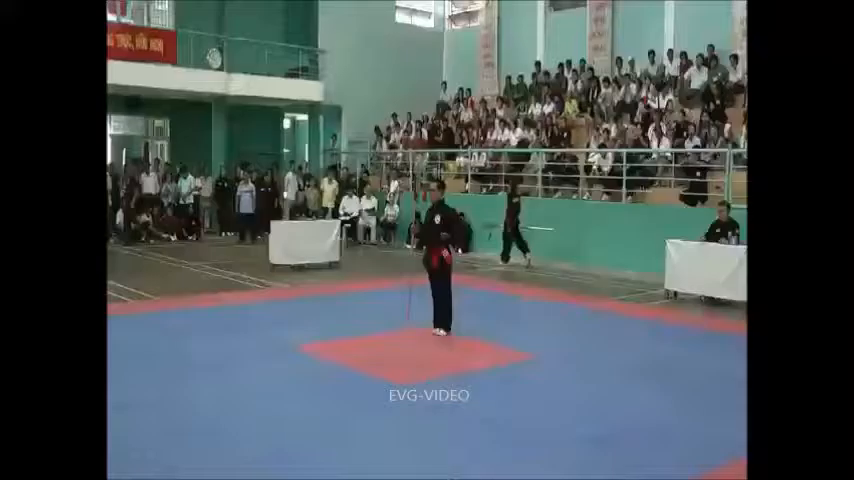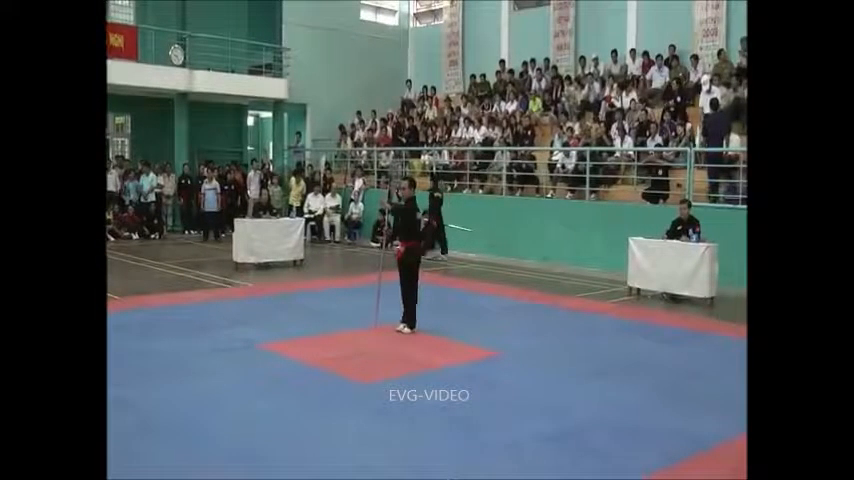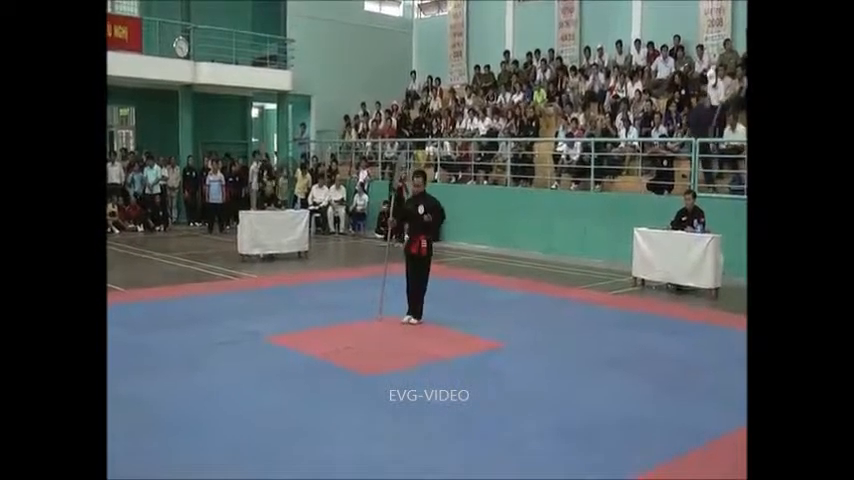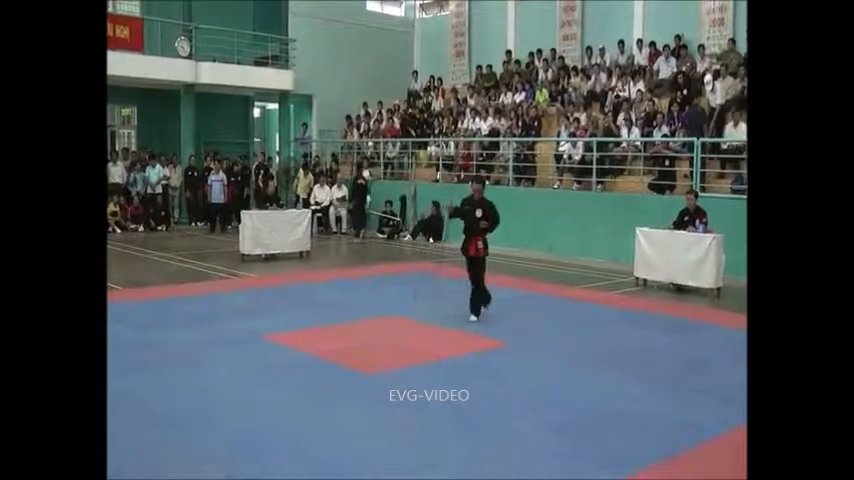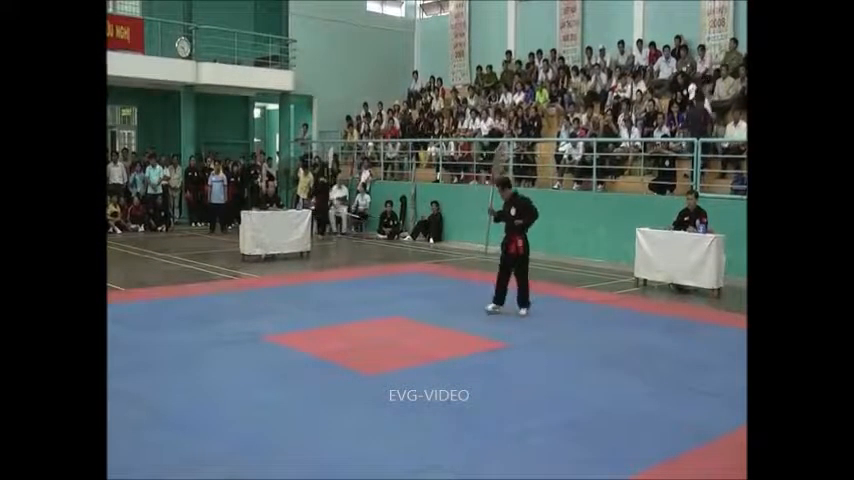
dt=1s
person 1, frame 1
left shoulder: (449, 212)
right shoulder: (430, 211)
left elbow: (457, 234)
left wrist: (448, 237)
right wrist: (418, 234)
left hip: (442, 254)
right hip: (431, 253)
left knee: (444, 290)
right knee: (435, 290)
left ankle: (445, 326)
right ankle: (438, 324)
person 1, frame 2
left shoulder: (411, 208)
right shoulder: (406, 207)
left wrist: (391, 208)
right wrist: (391, 233)
left hip: (411, 250)
right hip: (407, 249)
left knee: (410, 286)
right knee: (406, 286)
left ankle: (410, 323)
right ankle: (406, 320)
person 1, frame 3
left shoulder: (431, 201)
right shoulder: (409, 202)
left elbow: (441, 217)
right elbow: (404, 218)
left wrist: (431, 220)
right wrist: (395, 221)
left hip: (423, 243)
right hip: (411, 242)
left knee: (420, 280)
right knee: (411, 279)
left ankle: (417, 315)
right ankle: (411, 312)
person 1, frame 4
left shoulder: (488, 205)
right shoulder: (466, 202)
left elbow: (495, 220)
left wrist: (488, 226)
right wrist: (452, 211)
left hip: (479, 244)
right hip: (468, 242)
left knee: (478, 278)
right knee: (474, 277)
left ankle: (475, 312)
right ankle: (485, 299)
person 1, frame 5
left shoulder: (523, 201)
right shoulder: (507, 203)
left elbow: (534, 214)
left wrist: (523, 223)
right wrist: (495, 214)
left hip: (519, 241)
right hip: (508, 240)
left knee: (521, 275)
right knee: (503, 272)
left ankle: (523, 306)
right ankle: (497, 303)
